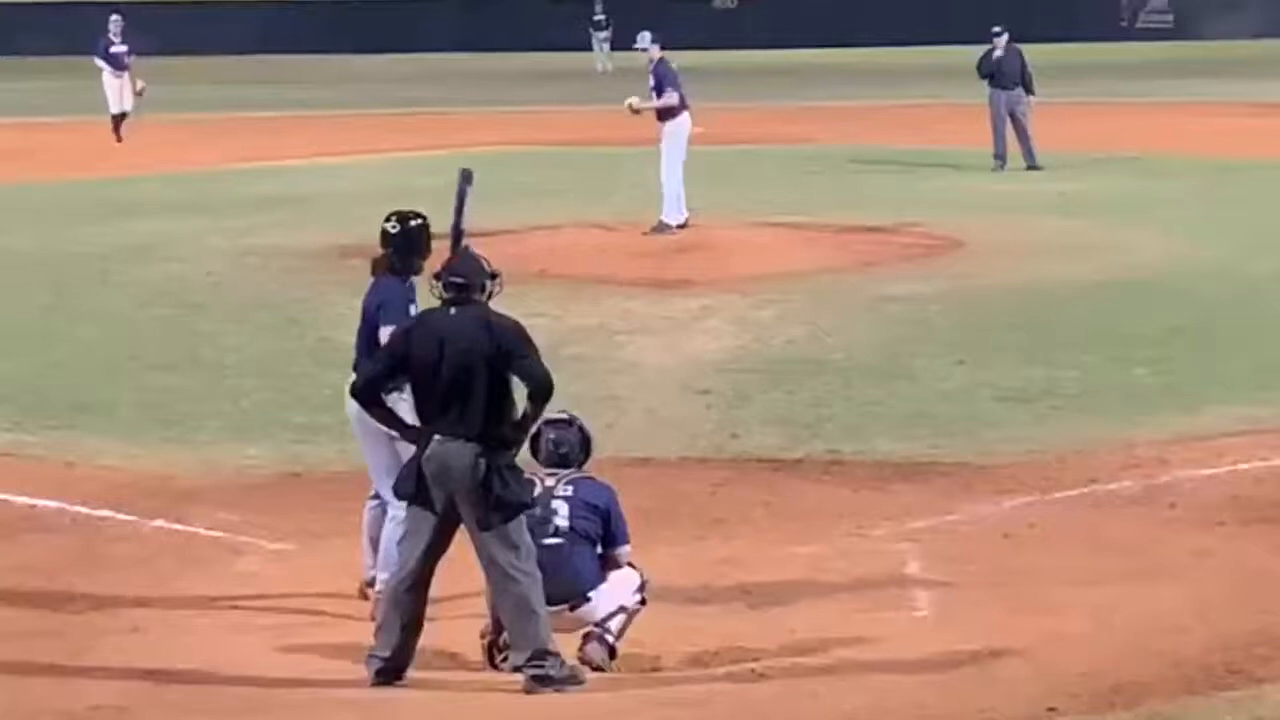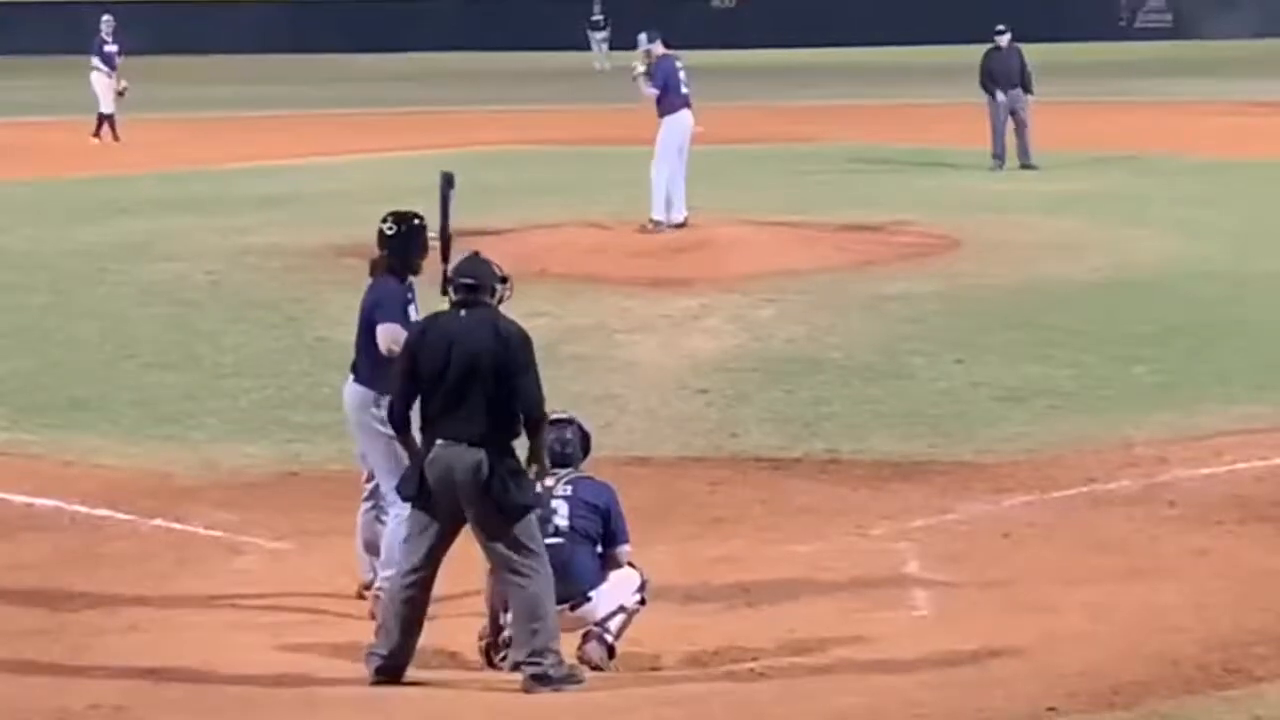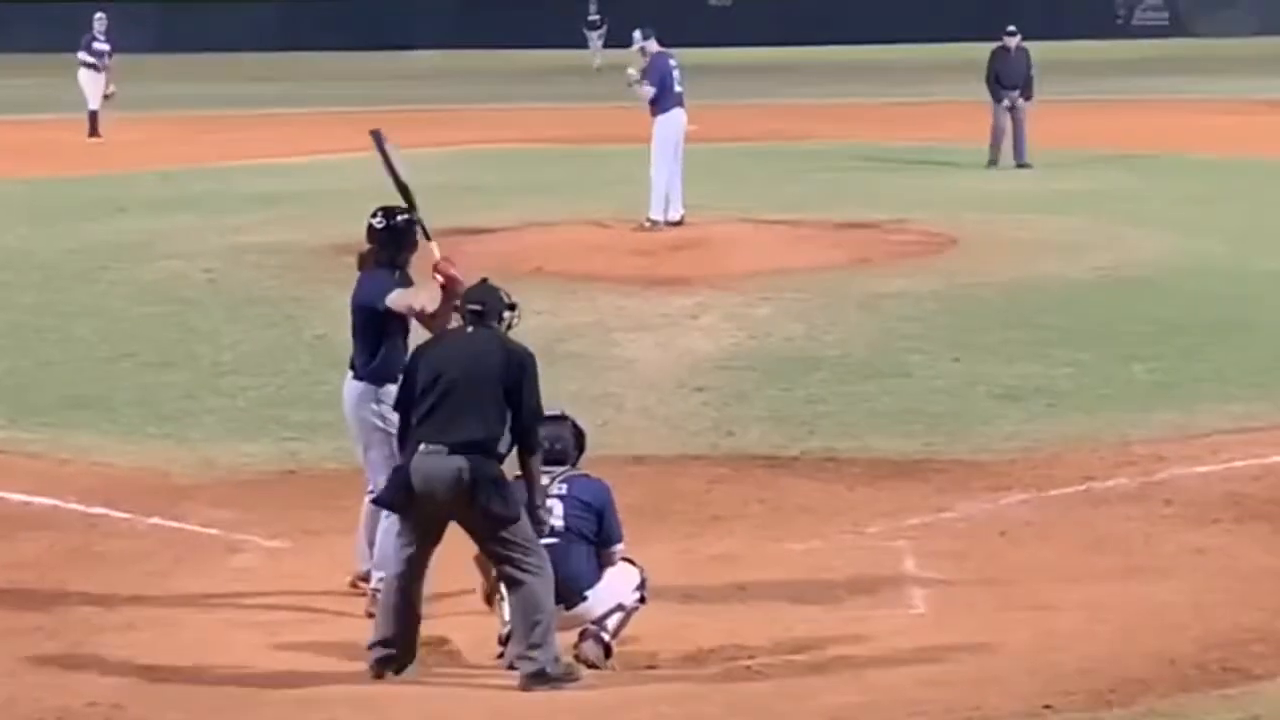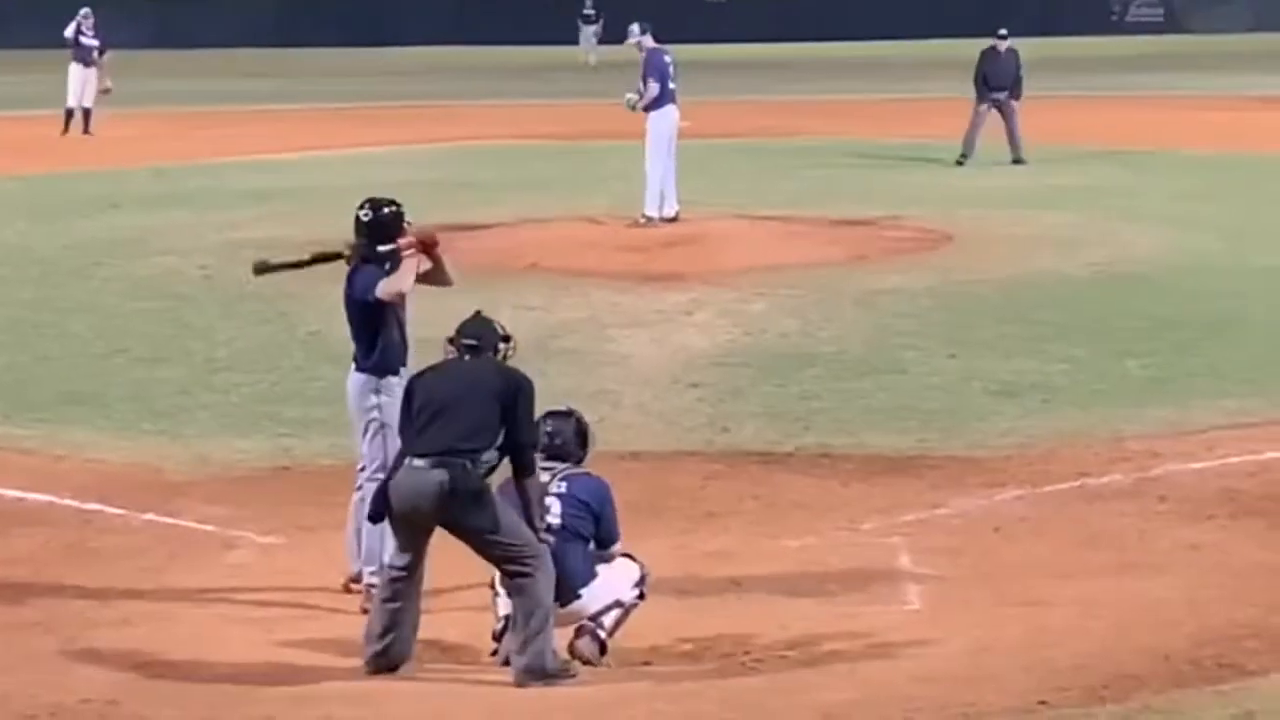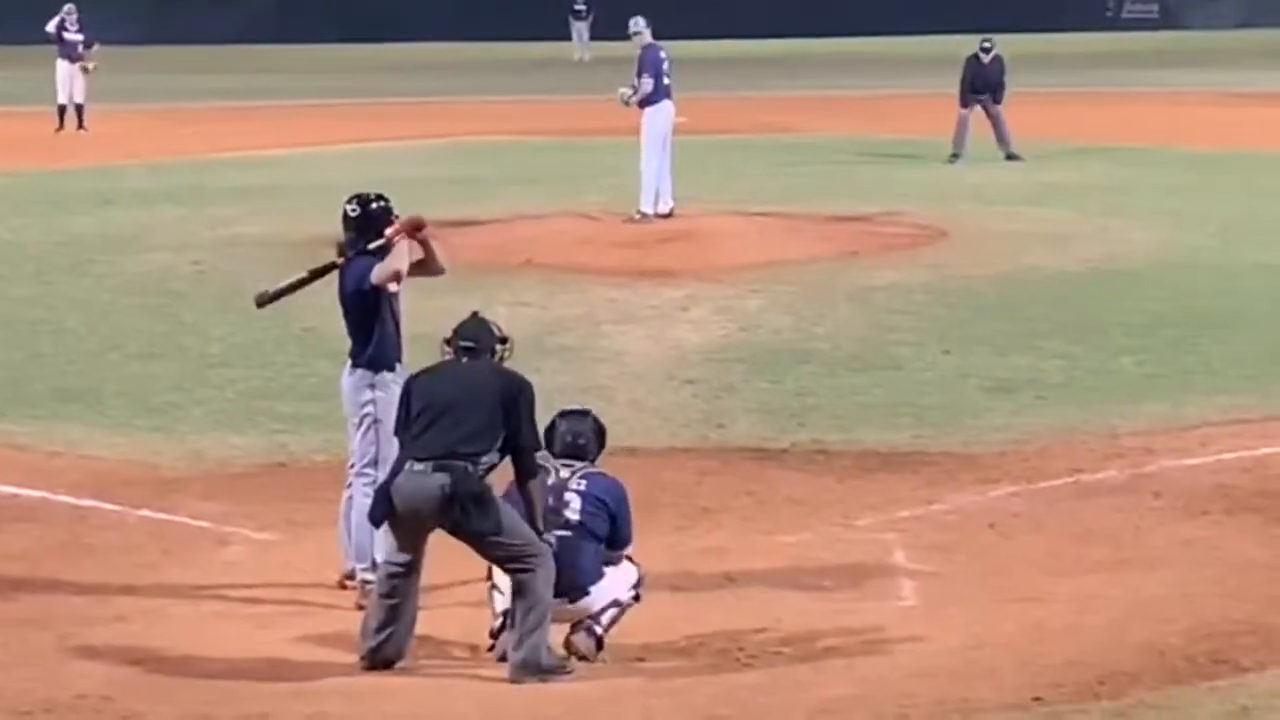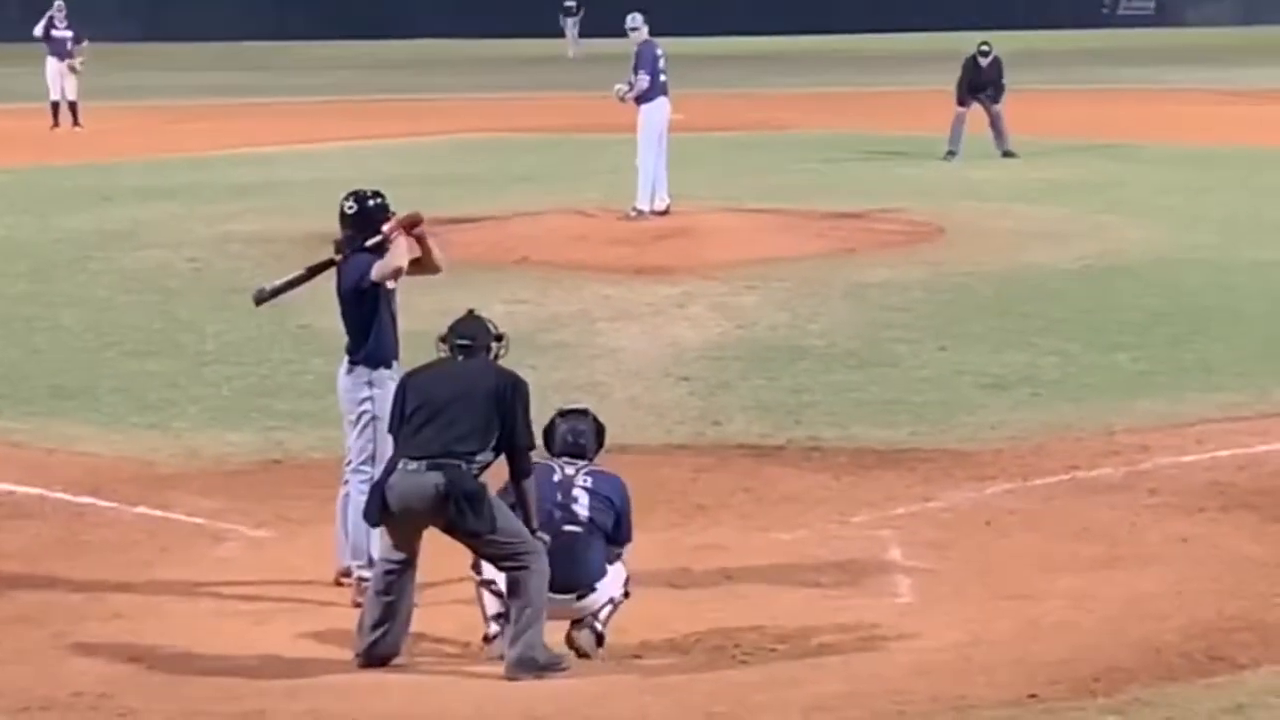
dt=0.4s
person 1, frame 1
left shoulder: (397, 284)
right shoulder: (392, 291)
right hip: (381, 397)
left knee: (384, 490)
right knee: (406, 496)
left ankle: (373, 576)
right ankle: (386, 593)
person 1, frame 2
left shoulder: (400, 286)
right shoulder: (390, 291)
right elbow: (390, 344)
left hip: (372, 394)
right hip: (376, 398)
left knee: (379, 490)
right knee: (407, 496)
left ankle: (372, 578)
right ankle: (387, 591)
person 1, frame 3
left shoulder: (395, 277)
right shoulder: (376, 281)
left elbow: (435, 324)
right elbow: (412, 305)
left wrist: (449, 295)
right wrist: (438, 287)
left hip: (378, 390)
right hip: (376, 394)
left knee: (383, 485)
left ankle: (368, 570)
right ankle: (383, 590)
person 1, frame 4
left shoulder: (386, 267)
right shoulder: (364, 274)
left elbow: (444, 280)
right elbow: (398, 290)
left wrist: (429, 252)
right wrist: (412, 258)
left hip: (383, 380)
right hip: (377, 385)
left knee: (371, 477)
right knee: (388, 482)
left ankle: (360, 569)
right ankle: (376, 585)
person 1, frame 5
left shoulder: (377, 261)
right shoulder: (358, 268)
left elbow: (435, 268)
right elbow: (395, 270)
left wrist: (420, 239)
right wrist: (402, 241)
left hip: (377, 376)
right hip: (373, 380)
left knee: (362, 473)
right knee: (376, 477)
left ankle: (355, 566)
right ankle: (371, 580)
person 1, frame 6
left shoulder: (374, 259)
right shoulder: (357, 264)
left elbow: (432, 267)
right elbow: (396, 267)
left wrist: (418, 235)
right wrist: (399, 238)
left hip: (373, 372)
right hip: (368, 377)
left knee: (358, 471)
right knee: (372, 475)
left ankle: (350, 562)
right ankle: (366, 577)
person 2, frame 1
left shoulder: (415, 331)
right shoulder: (499, 329)
left elbow: (363, 388)
right elbow: (541, 384)
left wrist: (410, 430)
right wrist: (520, 429)
left hip: (432, 458)
right hip: (482, 460)
left knee: (411, 563)
right knee: (513, 566)
left ankle: (385, 662)
right ankle: (540, 666)
person 2, frame 2
left shoulder: (424, 333)
right shoulder: (507, 334)
left elbow: (398, 410)
right elbow: (532, 410)
left wrist: (419, 455)
right wrist: (538, 455)
left hip: (436, 461)
right hip: (487, 464)
left knee: (414, 565)
right knee: (526, 565)
left ankle: (386, 661)
right ankle: (541, 666)
person 2, frame 3
left shoulder: (427, 350)
right shoulder: (515, 355)
left elbow: (404, 425)
right elbow: (527, 434)
right wrist: (535, 498)
left hip: (421, 466)
right hip: (471, 469)
left knee: (408, 562)
right knee: (527, 565)
left ankle: (386, 655)
right ankle: (539, 665)
person 2, frame 4
left shoulder: (423, 378)
right shoulder: (512, 381)
right elbow: (523, 462)
right wrist: (536, 524)
left hip: (404, 480)
right hip: (455, 482)
left knee: (404, 561)
right knee: (532, 562)
left ankle: (382, 654)
right ankle: (535, 663)
person 2, frame 5
left shoulder: (420, 380)
right shoulder: (512, 384)
right elbow: (526, 465)
left wrist: (417, 496)
right wrist: (538, 526)
left hip: (406, 483)
right hip: (456, 486)
left knee: (401, 558)
right knee: (534, 558)
left ankle: (379, 650)
right ankle: (531, 659)
person 2, frame 6
left shoulder: (414, 378)
right shoulder: (507, 382)
right elbow: (520, 464)
right wrist: (532, 525)
left hip: (400, 481)
right hip: (451, 484)
left knee: (397, 556)
right knee: (529, 556)
left ankle: (375, 648)
right ankle: (527, 656)
person 3, frame 1
right shoulder: (600, 491)
right elbow: (620, 558)
left wrist: (496, 625)
right hip: (581, 606)
right knee: (632, 579)
right ankle: (600, 639)
person 3, frame 2
right shoulder: (600, 490)
right elbow: (620, 557)
left wrist: (493, 626)
right hip: (582, 605)
right knee: (632, 579)
right ankle: (599, 640)
person 3, frame 3
right shoulder: (594, 487)
left elbow: (483, 555)
right elbow: (613, 555)
left wrist: (491, 588)
right hip: (579, 603)
right knee: (631, 576)
right ankle: (596, 638)
person 3, frame 4
left shoulder: (509, 487)
right shoulder: (593, 486)
right elbow: (611, 553)
right hip: (576, 599)
left knee: (503, 575)
right knee: (633, 572)
left ankle: (510, 631)
right ankle: (592, 635)
person 3, frame 5
right shoulder: (610, 487)
right elbow: (618, 554)
right hip: (580, 598)
left knee: (500, 569)
right knee: (630, 574)
left ankle: (509, 626)
right ankle: (588, 631)
person 3, frame 6
left shoulder: (529, 474)
right shoulder: (612, 484)
right elbow: (617, 551)
right hip: (583, 597)
left knee: (485, 561)
right knee: (618, 574)
left ankle: (499, 632)
right ankle: (589, 628)
person 4, frame 1
left shoulder: (663, 69)
right shoulder: (655, 65)
left elbow: (672, 99)
left wrist: (644, 104)
right wrist: (642, 104)
left hip: (675, 122)
right hip: (672, 122)
left knee: (669, 174)
right knee: (674, 173)
left ankle: (669, 221)
right ankle: (680, 216)
person 4, frame 2
left shoulder: (661, 64)
right shoulder: (675, 60)
left elbow: (651, 94)
left wrist: (639, 77)
right wrist: (646, 72)
left hip: (673, 119)
right hip: (685, 117)
left knee: (660, 170)
right knee: (677, 171)
left ankle: (658, 218)
right ankle: (678, 216)
person 4, frame 3
left shoulder: (655, 61)
right shoulder: (670, 58)
left elbow: (648, 93)
left wrist: (634, 83)
right wrist: (640, 78)
left hip: (666, 118)
right hip: (678, 114)
left knee: (659, 170)
right knee: (673, 168)
left ankle: (656, 217)
right ankle: (675, 214)
person 4, frame 4
left shoulder: (651, 57)
right shoulder: (665, 54)
left elbow: (654, 90)
left wrist: (639, 104)
right wrist: (639, 95)
left hip: (659, 114)
right hip: (670, 111)
left knee: (654, 165)
right knee: (667, 164)
left ankle: (651, 214)
right ankle: (670, 210)
person 4, frame 5
left shoulder: (647, 53)
right shoulder: (660, 51)
left elbow: (647, 87)
left wrist: (633, 99)
right wrist: (633, 89)
left hip: (654, 110)
right hip: (665, 106)
left knee: (649, 162)
right knee: (662, 160)
left ankle: (646, 210)
right ankle: (665, 206)
person 4, frame 6
left shoulder: (644, 50)
right shoulder: (655, 48)
left elbow: (644, 83)
left wrist: (629, 95)
right wrist: (629, 86)
left hip: (650, 106)
right hip: (661, 103)
left knee: (645, 159)
right knee: (658, 157)
left ankle: (642, 207)
right ankle: (661, 203)
